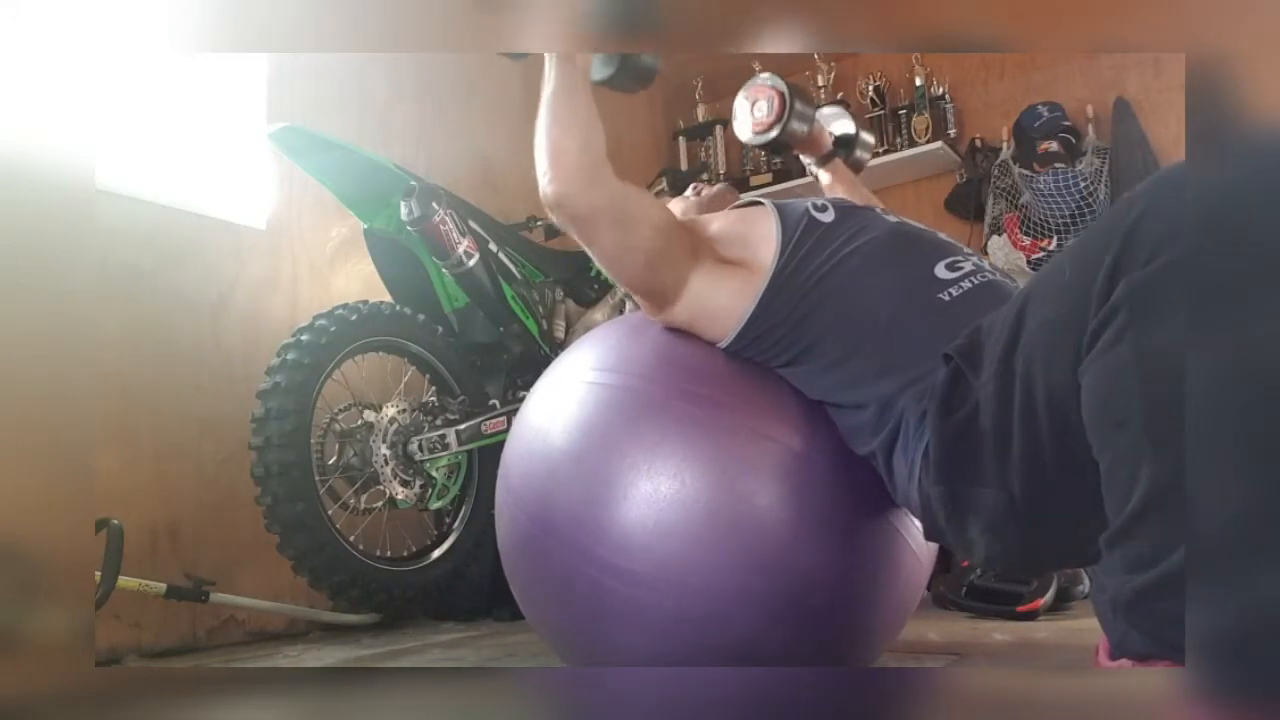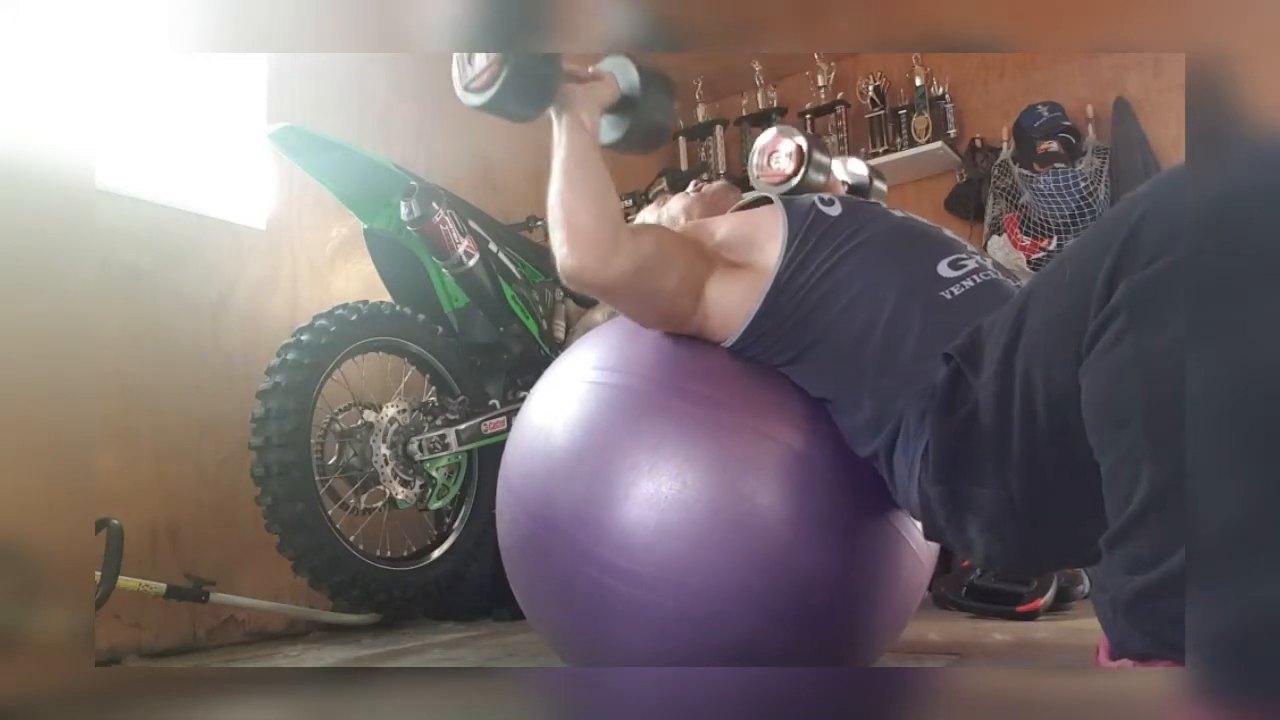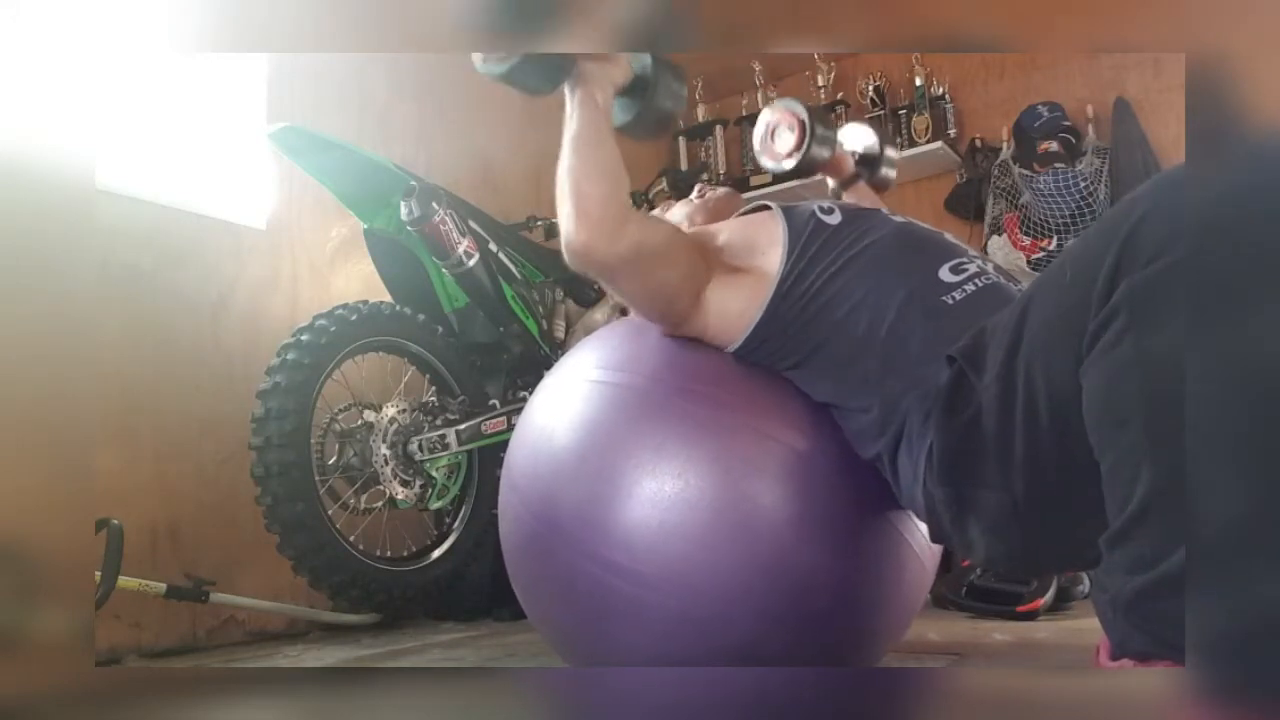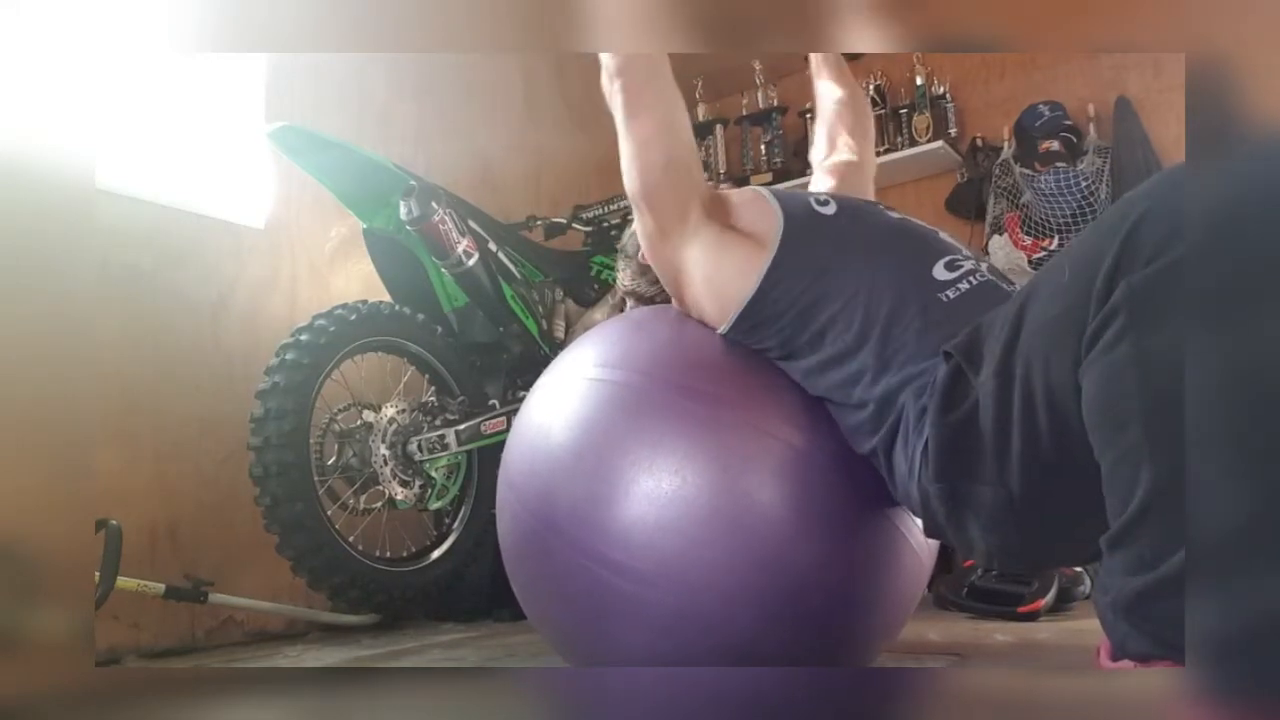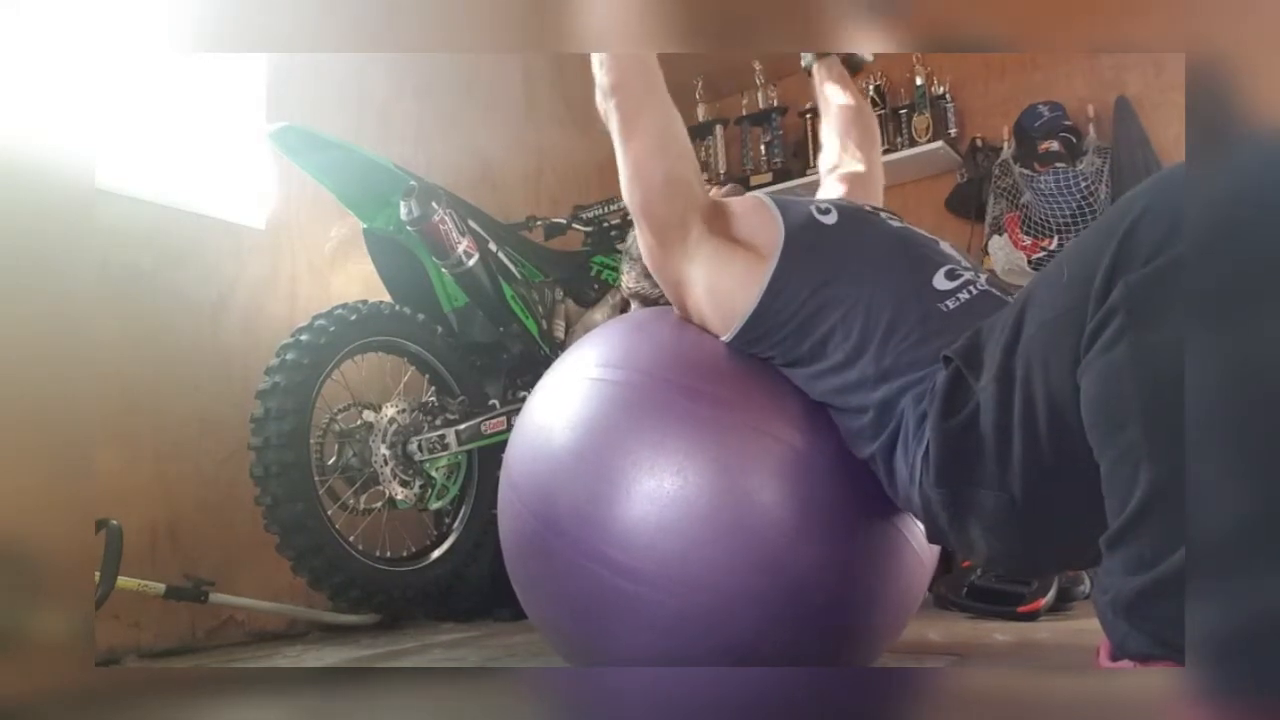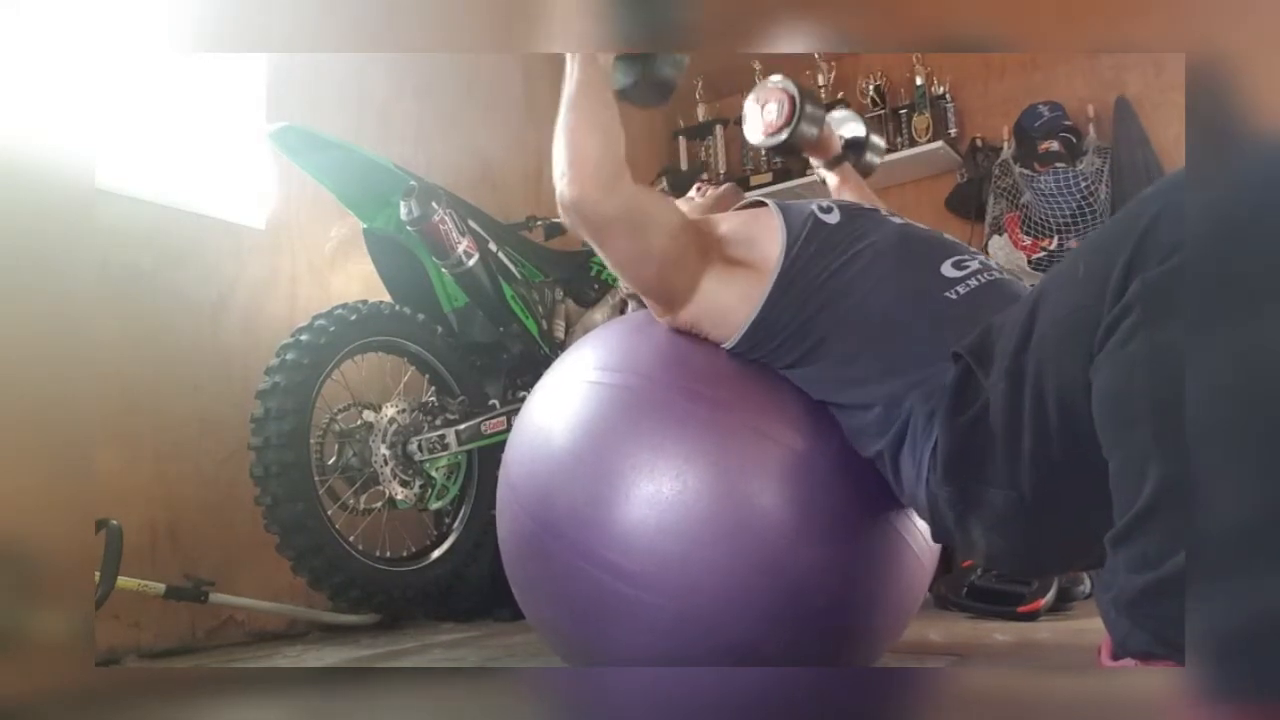
dt=0.4s
person 1, frame 1
left shoulder: (778, 241)
right shoulder: (683, 269)
left elbow: (865, 223)
right elbow: (573, 189)
left wrist: (822, 156)
right wrist: (567, 58)
right hip: (977, 430)
right knee: (1184, 213)
right ankle: (1157, 644)
person 1, frame 2
left shoulder: (779, 239)
right shoulder: (689, 268)
right elbow: (591, 256)
left wrist: (829, 197)
right wrist: (575, 114)
right hip: (975, 425)
right knee: (1182, 216)
right ankle: (1159, 644)
person 1, frame 3
left shoulder: (785, 249)
right shoulder: (695, 269)
right elbow: (596, 234)
left wrist: (845, 181)
right wrist: (589, 93)
right hip: (979, 426)
right knee: (1184, 216)
right ankle: (1157, 642)
person 1, frame 4
left shoulder: (810, 216)
right shoulder: (691, 241)
left elbow: (845, 142)
right elbow: (630, 81)
left wrist: (825, 55)
right hip: (972, 425)
right ankle: (1153, 644)
person 1, frame 5
right shoulder: (692, 248)
left elbow: (853, 154)
right elbow: (624, 93)
left wrist: (823, 59)
right hip: (970, 432)
right ankle: (1153, 643)
person 1, frame 6
left shoulder: (782, 242)
right shoulder: (688, 267)
left elbow: (874, 232)
right elbow: (591, 196)
left wrist: (831, 158)
right wrist: (587, 61)
right hip: (977, 424)
right ankle: (1151, 643)
